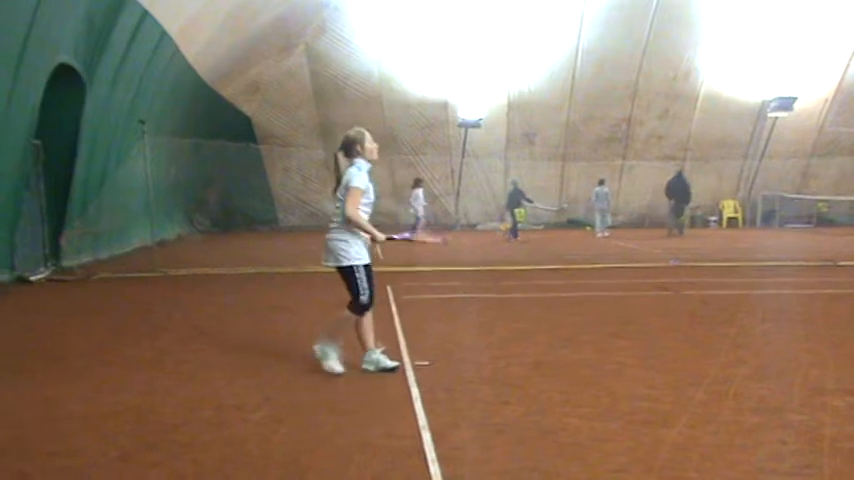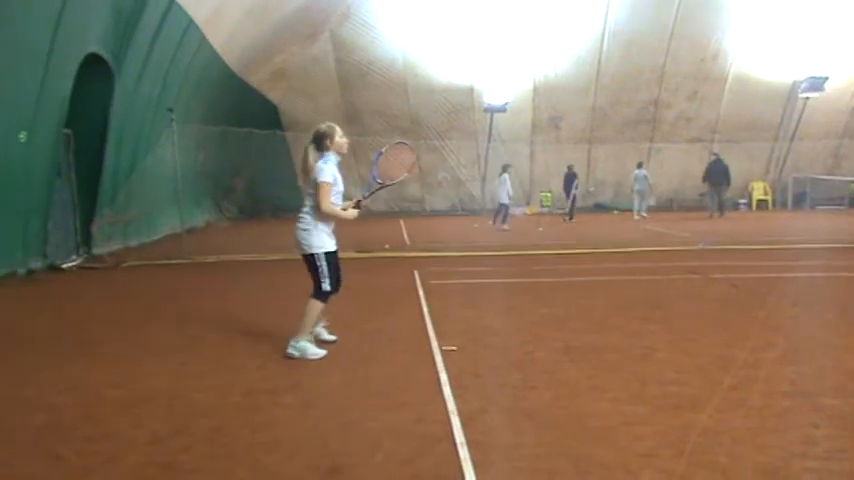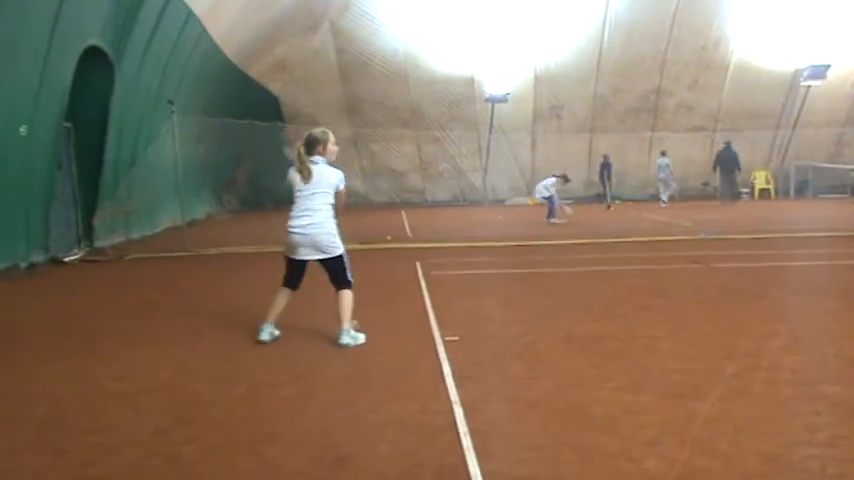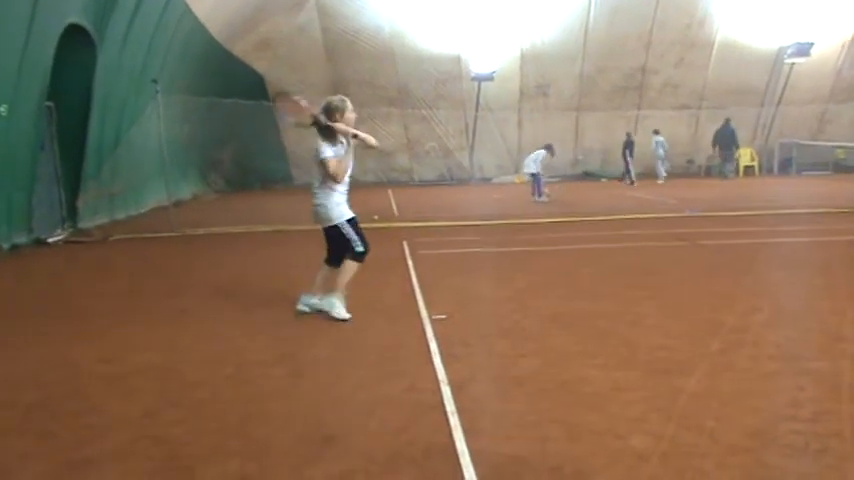
dt=1s
person 1, frame 1
left shoulder: (356, 173)
right shoulder: (358, 174)
right elbow: (350, 214)
left wrist: (365, 234)
right wrist: (374, 233)
left hip: (351, 244)
right hip: (347, 245)
left knee: (364, 301)
right knee: (362, 301)
left ankle: (371, 355)
right ankle: (328, 345)
person 1, frame 2
left shoulder: (330, 166)
right shoulder: (326, 167)
right elbow: (324, 207)
left wrist: (346, 206)
right wrist: (348, 215)
left hip: (324, 234)
right hip: (314, 234)
left knee: (332, 285)
right knee: (324, 288)
left ankle: (315, 327)
right ankle: (299, 342)
person 1, frame 3
left shoulder: (294, 172)
right shoulder: (335, 175)
right elbow: (339, 200)
left hip: (297, 235)
right hip: (325, 236)
left knee: (289, 284)
right knee: (344, 284)
left ankle: (267, 329)
right ankle: (347, 332)
person 1, frame 4
left shoulder: (345, 136)
right shoulder: (325, 144)
left elbow: (373, 143)
right elbow: (337, 177)
left wrist: (352, 132)
right wrist: (349, 149)
left hip: (335, 204)
right hip: (330, 205)
left knee: (336, 256)
right knee: (359, 249)
left ankle: (309, 299)
right ankle: (333, 298)
